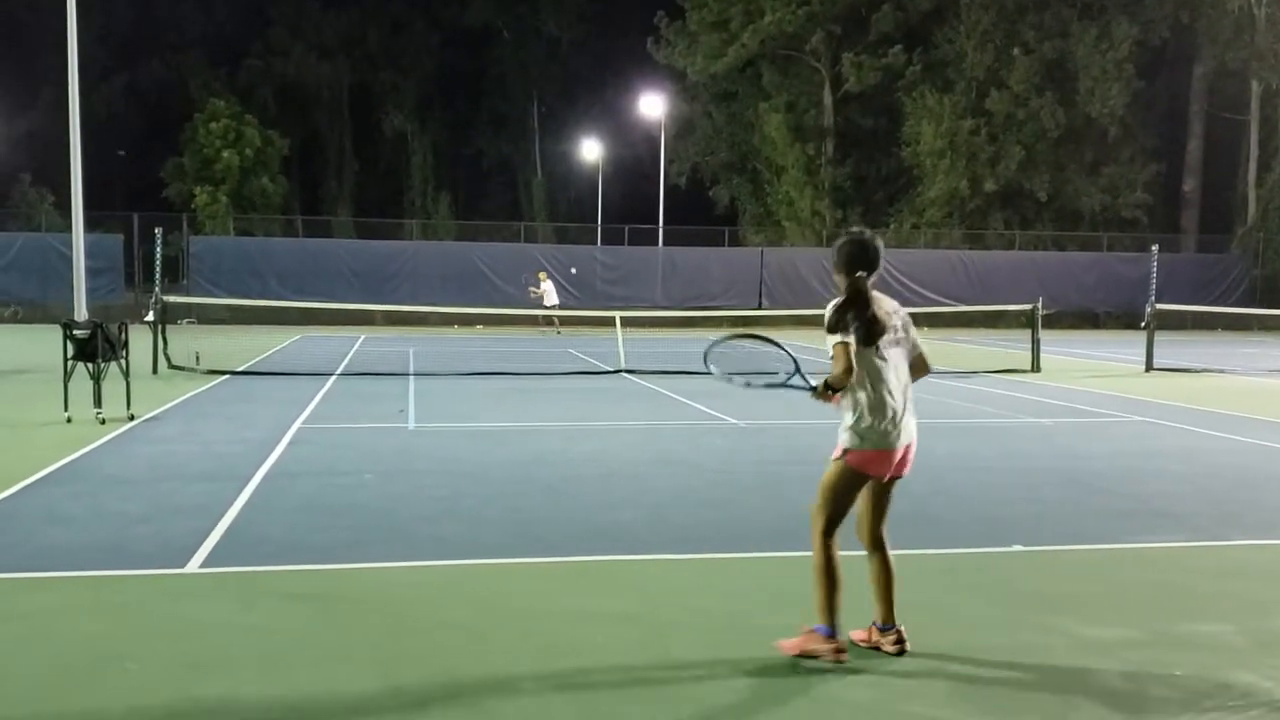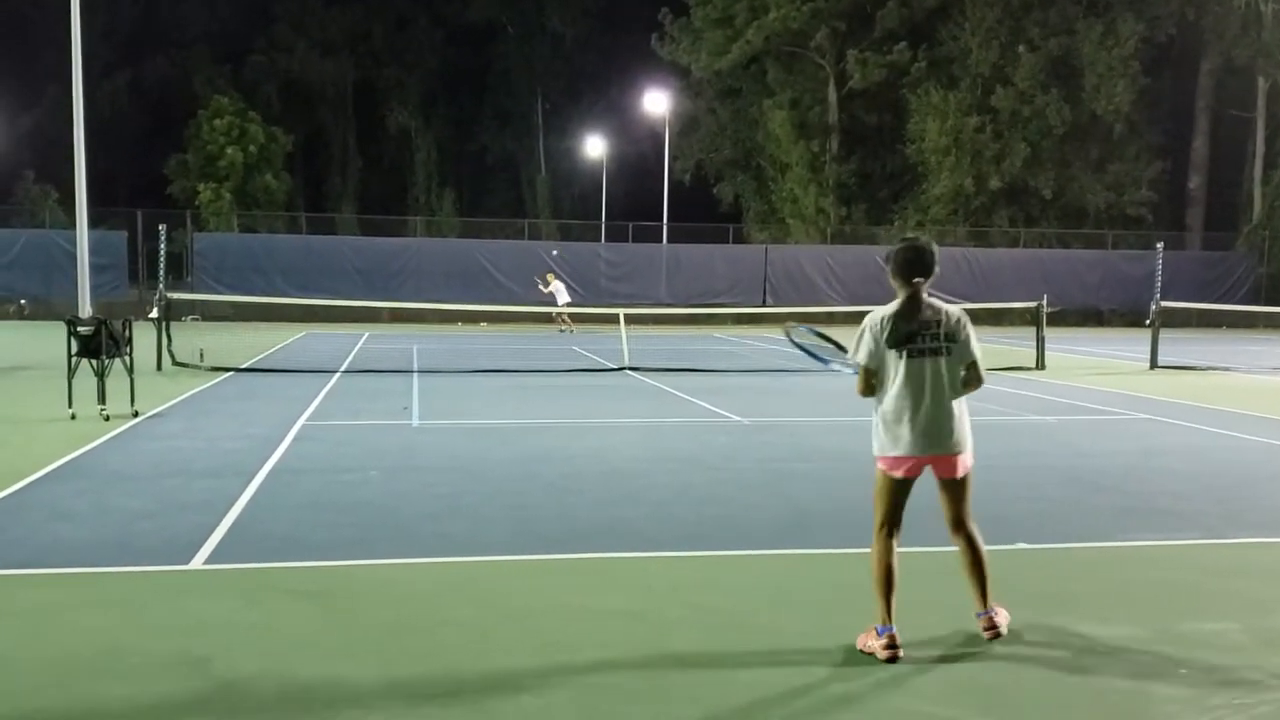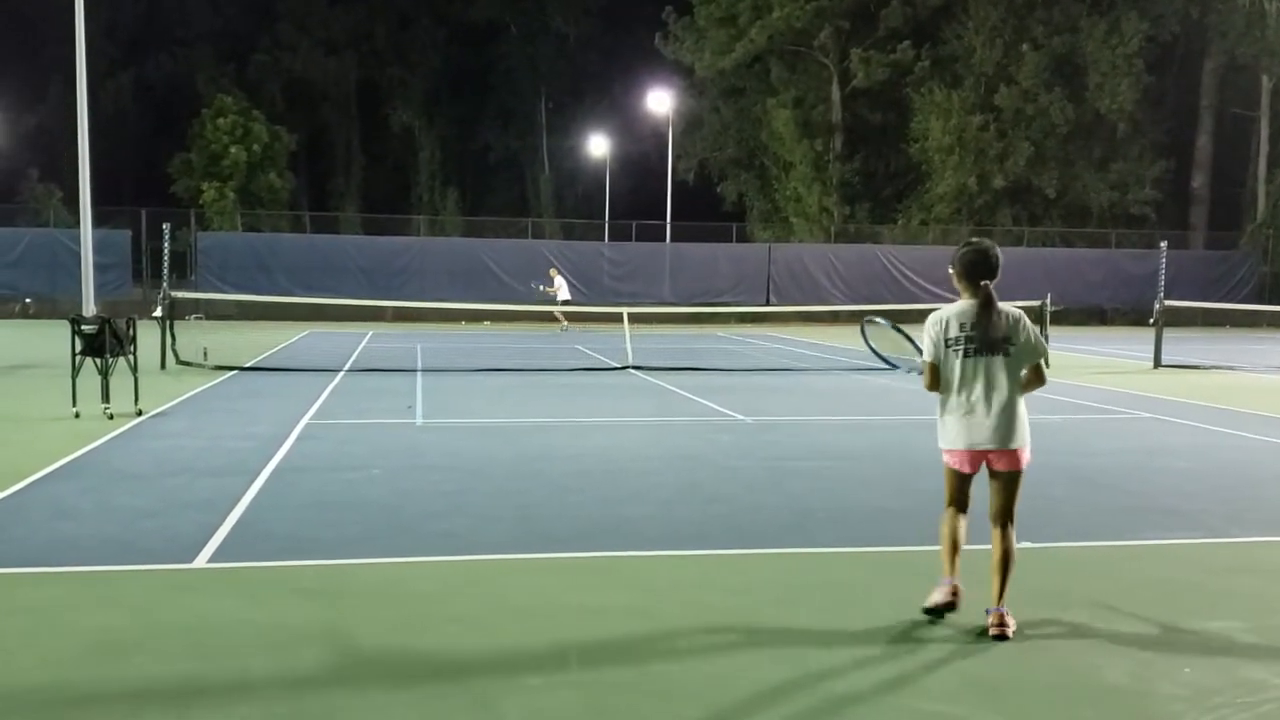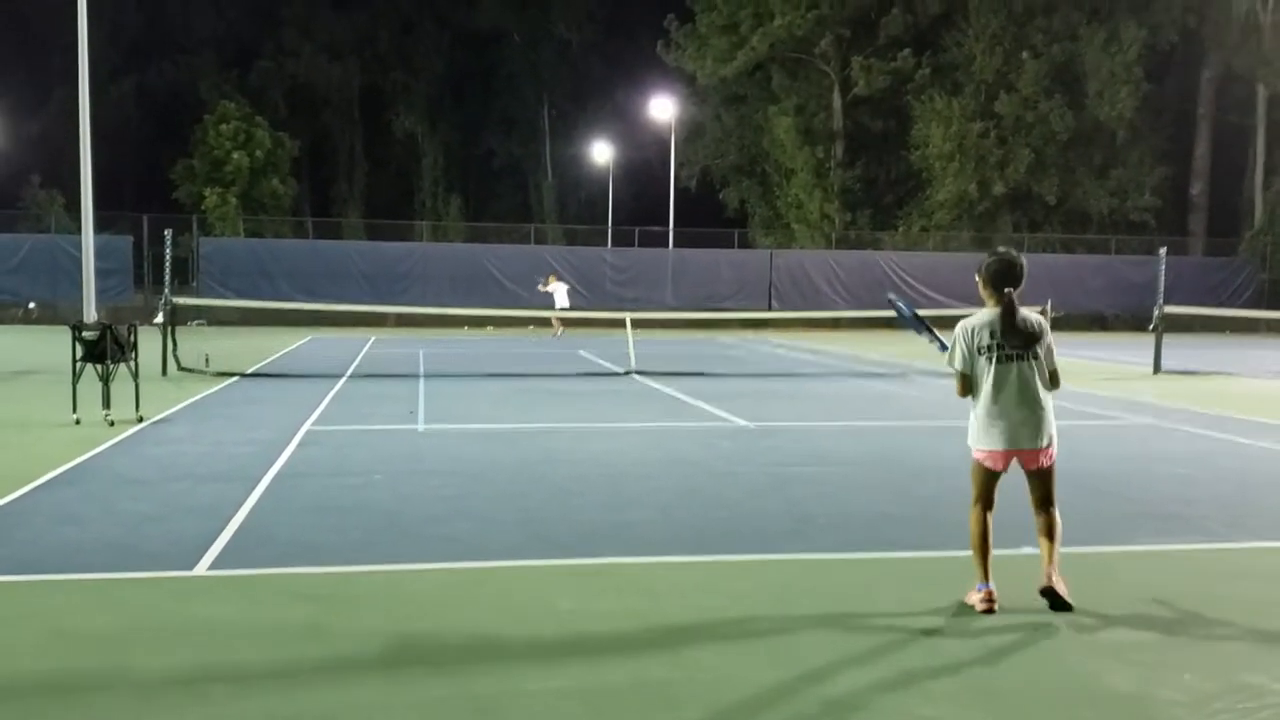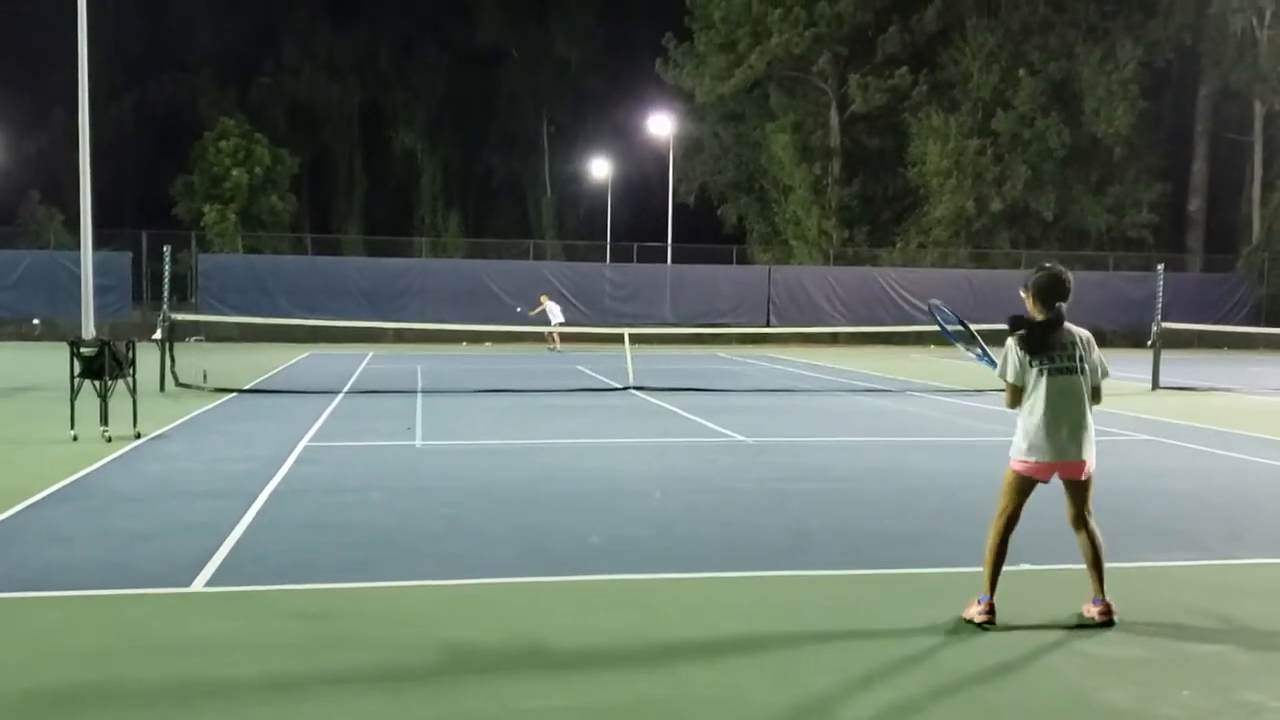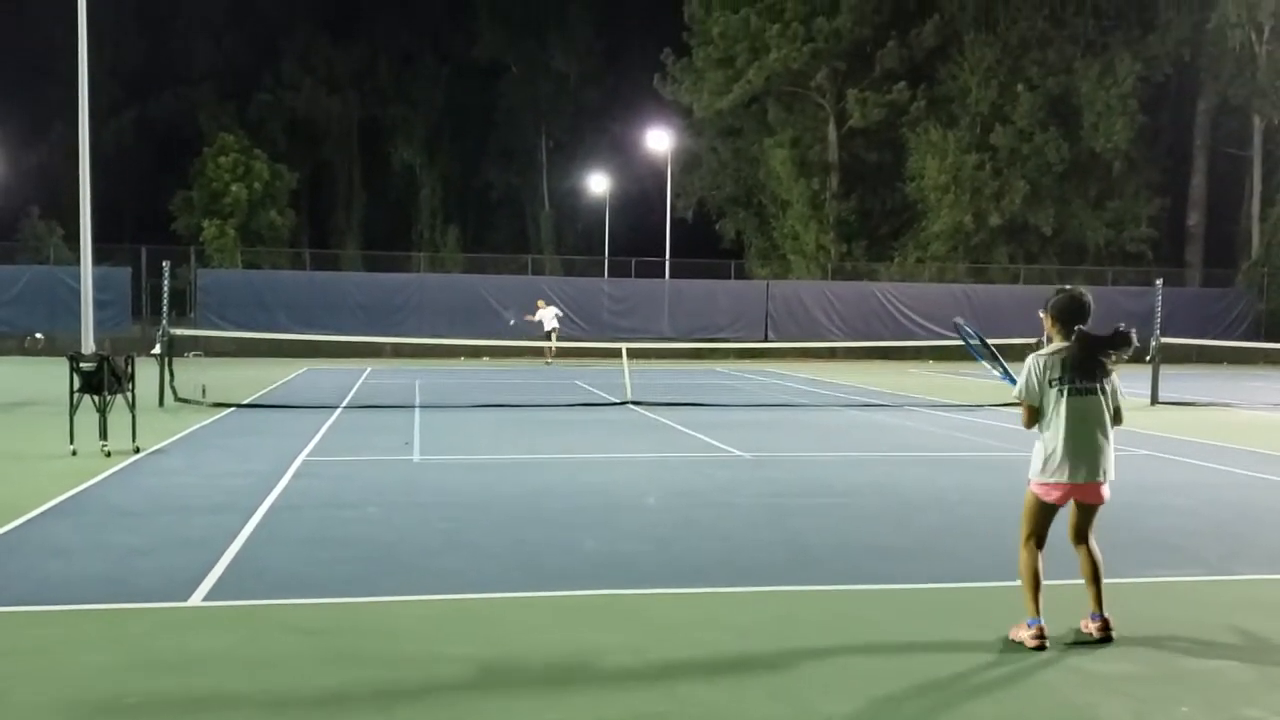
dt=0.3s
person 1, frame 1
left shoulder: (842, 310)
right shoulder: (891, 309)
left elbow: (845, 370)
right elbow: (921, 367)
left wrist: (826, 388)
left hip: (867, 439)
right hip: (901, 436)
left knee: (822, 531)
right knee: (872, 532)
left ankle: (827, 635)
right ankle: (888, 630)
person 1, frame 2
left shoulder: (878, 321)
right shoulder: (954, 318)
left elbow: (865, 389)
right elbow: (975, 379)
left hip: (899, 443)
right hip: (950, 440)
left knee: (885, 533)
right knee: (961, 525)
left ankle: (885, 633)
right ankle: (988, 612)
person 1, frame 3
left shoulder: (940, 320)
right shoulder: (1015, 320)
left elbow: (931, 383)
right elbow: (1037, 378)
left hip: (961, 434)
right hip: (1006, 435)
left knee: (955, 508)
right knee: (1001, 521)
left ankle: (949, 584)
right ankle: (998, 613)
person 1, frame 4
left shoulder: (969, 328)
right shoulder: (1038, 324)
left elbow: (963, 389)
right elbow: (1054, 382)
left hip: (991, 433)
right hip: (1036, 431)
left knee: (981, 506)
right knee: (1046, 507)
left ankle: (984, 589)
right ankle: (1051, 574)
person 1, frame 5
left shoulder: (1018, 341)
right shoulder: (1084, 339)
left elbow: (1013, 401)
right elbow: (1095, 396)
left hip: (1034, 447)
right hip: (1077, 445)
left knee: (1004, 522)
right knee: (1082, 521)
left ankle: (985, 602)
right ankle: (1100, 602)
person 1, frame 6
left shoulder: (1039, 361)
right shoulder: (1103, 358)
left elbow: (1029, 421)
right elbow: (1117, 417)
left hip: (1055, 468)
right hip: (1096, 466)
left knee: (1031, 543)
right knee: (1082, 539)
left ankle: (1034, 624)
right ankle: (1099, 618)
